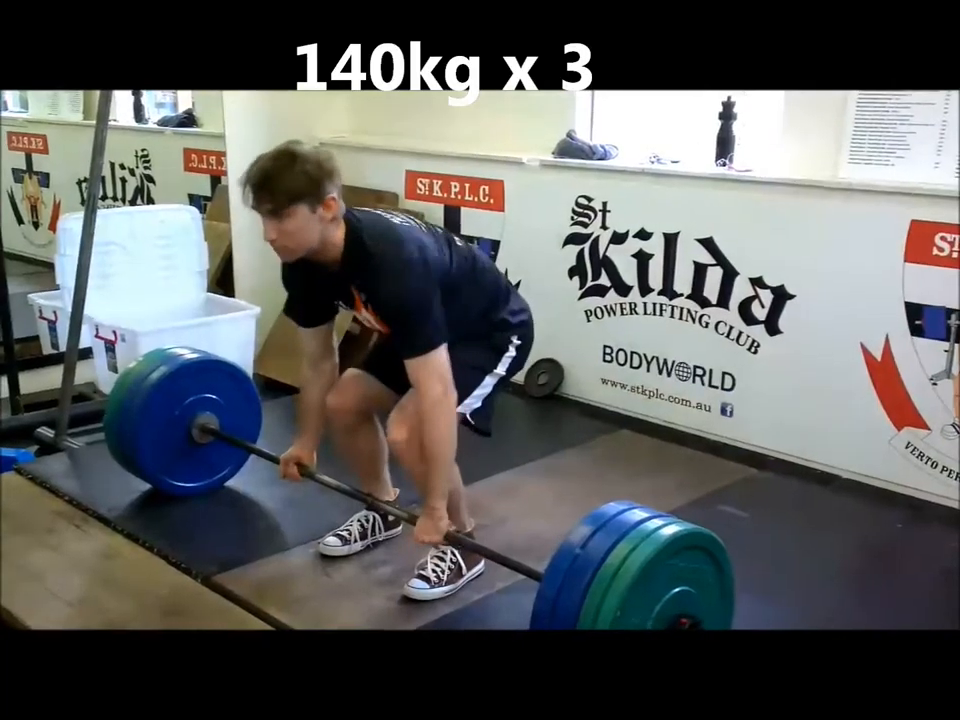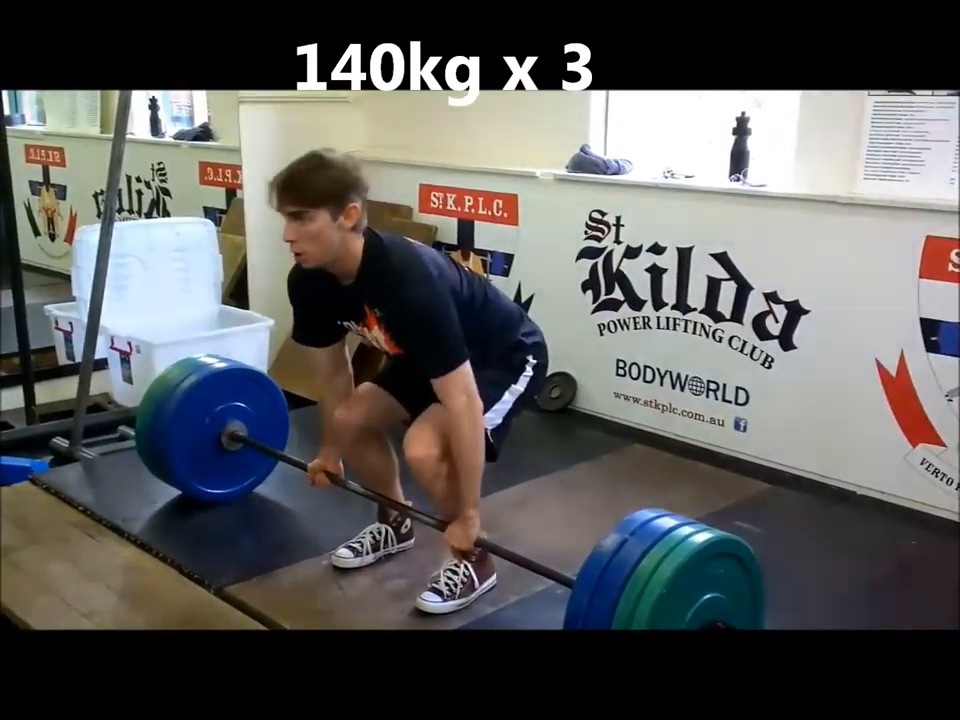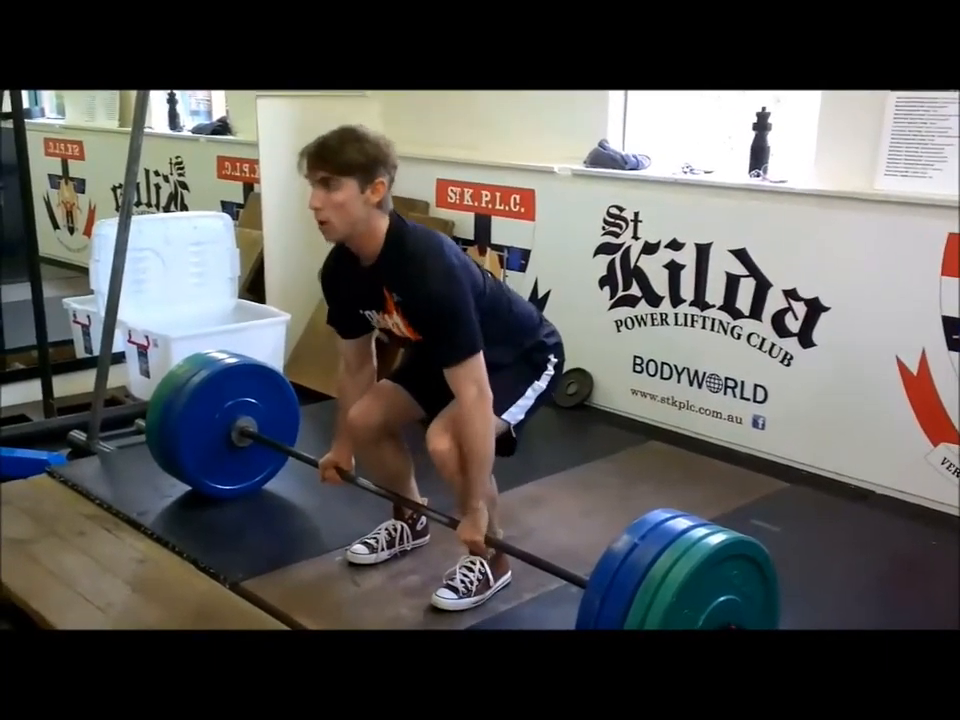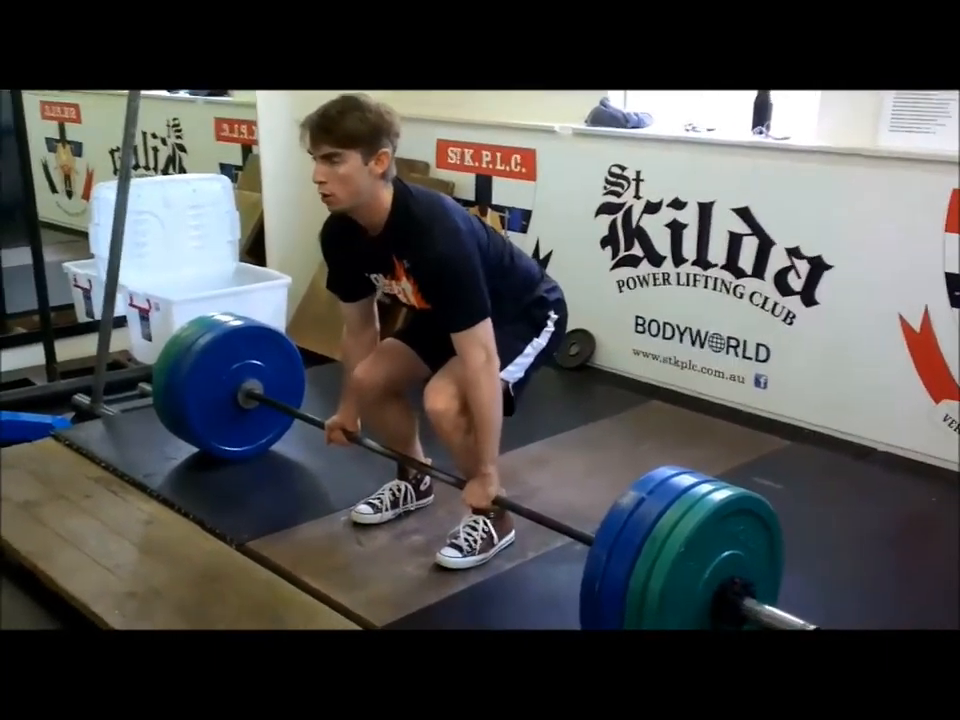
dt=1s
person 1, frame 1
left shoulder: (393, 263)
right shoulder: (302, 263)
left elbow: (438, 394)
right elbow: (317, 358)
left wrist: (434, 511)
right wrist: (305, 441)
left hip: (494, 330)
right hip: (419, 327)
left knee: (406, 431)
right knee: (342, 404)
left ankle: (461, 544)
right ankle: (381, 510)
person 1, frame 2
left shoulder: (411, 282)
right shoulder: (309, 282)
left elbow: (463, 405)
right elbow: (332, 369)
left wrist: (468, 515)
right wrist: (328, 450)
left hip: (507, 355)
right hip: (428, 355)
left knee: (423, 449)
right knee: (351, 420)
left ankle: (475, 562)
right ankle: (395, 524)
person 1, frame 3
left shoulder: (432, 270)
right shoulder: (341, 269)
left elbow: (475, 395)
right elbow: (355, 363)
left wrist: (476, 509)
right wrist: (341, 445)
left hip: (524, 355)
left knee: (445, 443)
right knee: (365, 421)
left ankle: (490, 559)
right ankle: (410, 520)
person 1, frame 4
left shoulder: (438, 235)
right shoulder: (341, 234)
left elbow: (479, 359)
right elbow: (359, 326)
left wrist: (485, 473)
right wrist: (347, 408)
left hip: (526, 311)
right hip: (447, 312)
left knee: (443, 401)
right knee: (370, 380)
left ankle: (492, 516)
right ankle: (413, 480)
